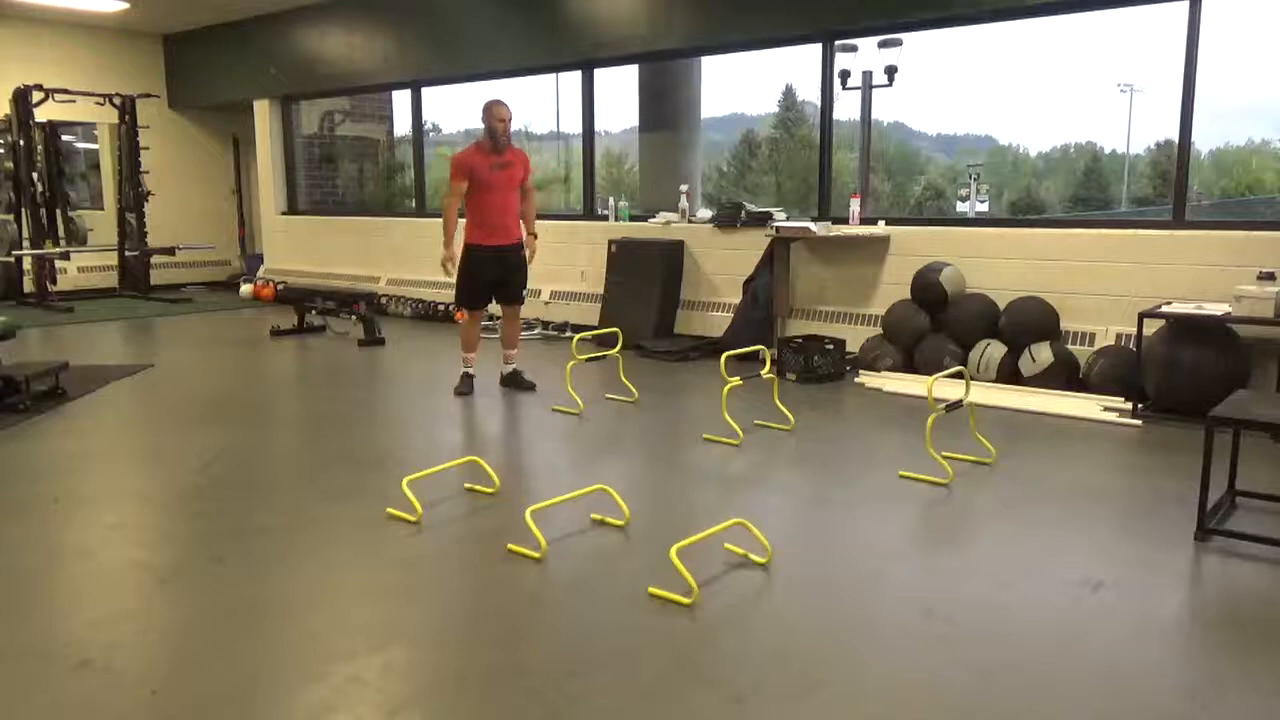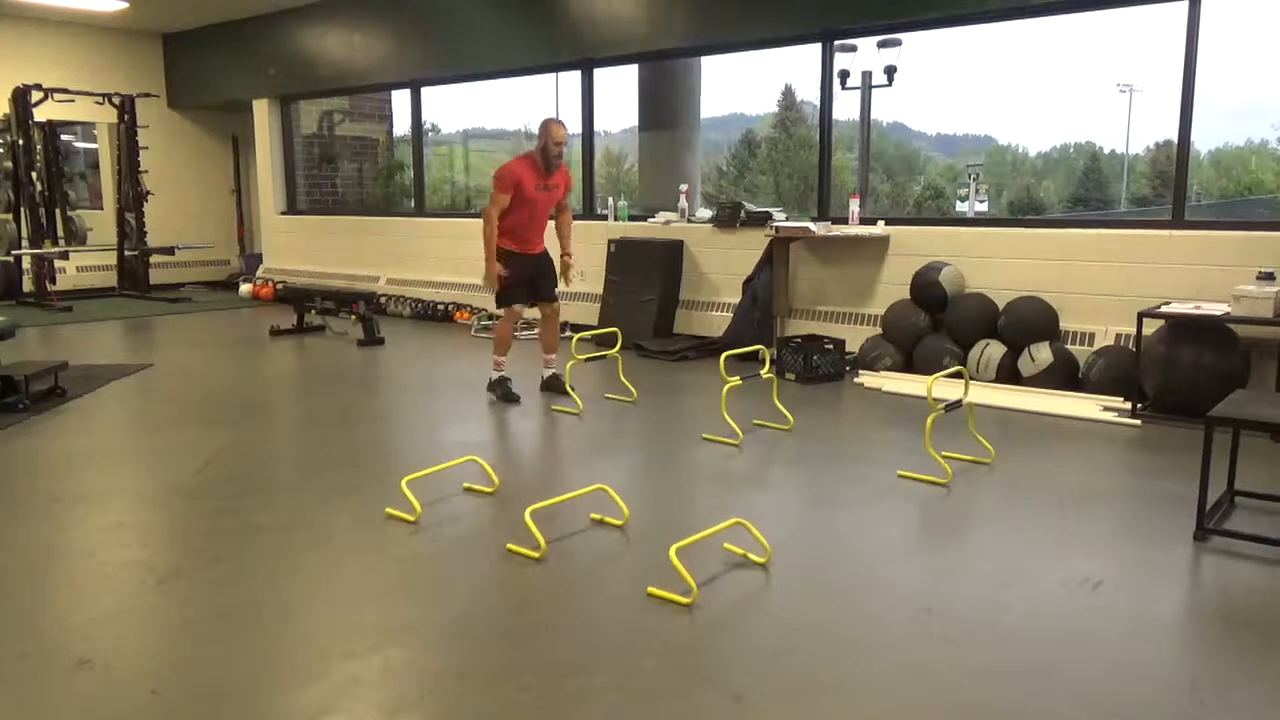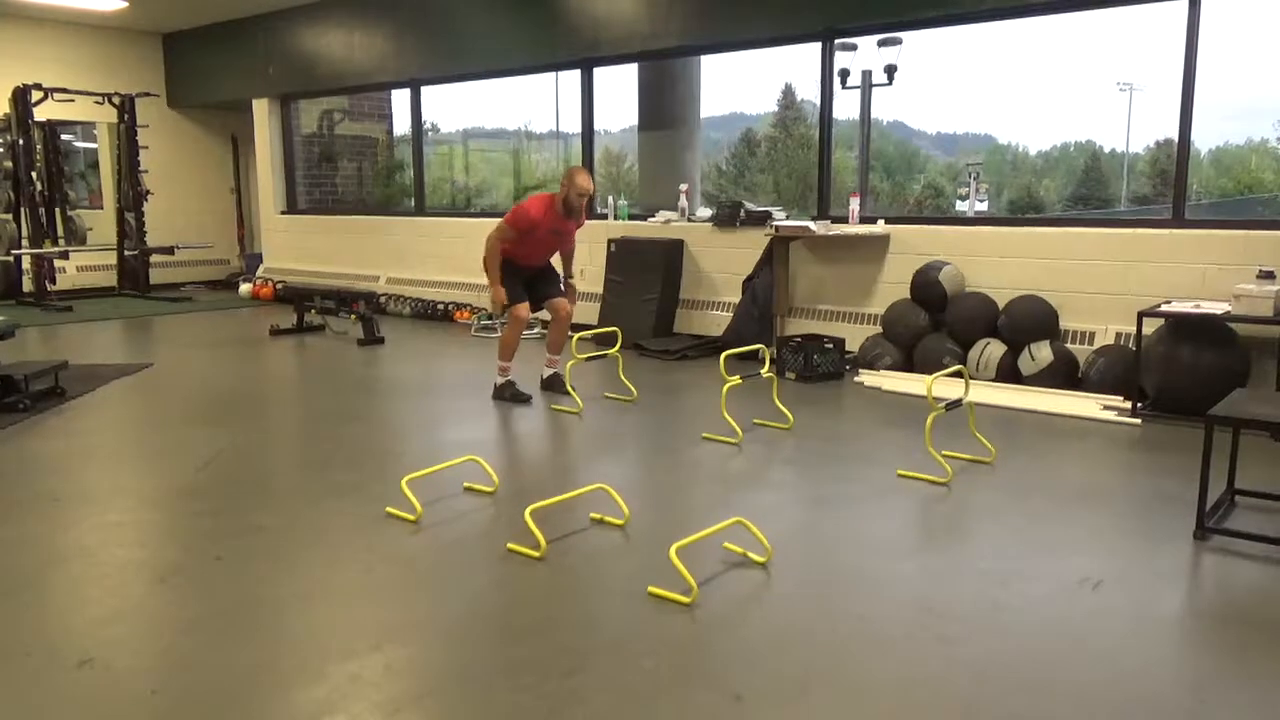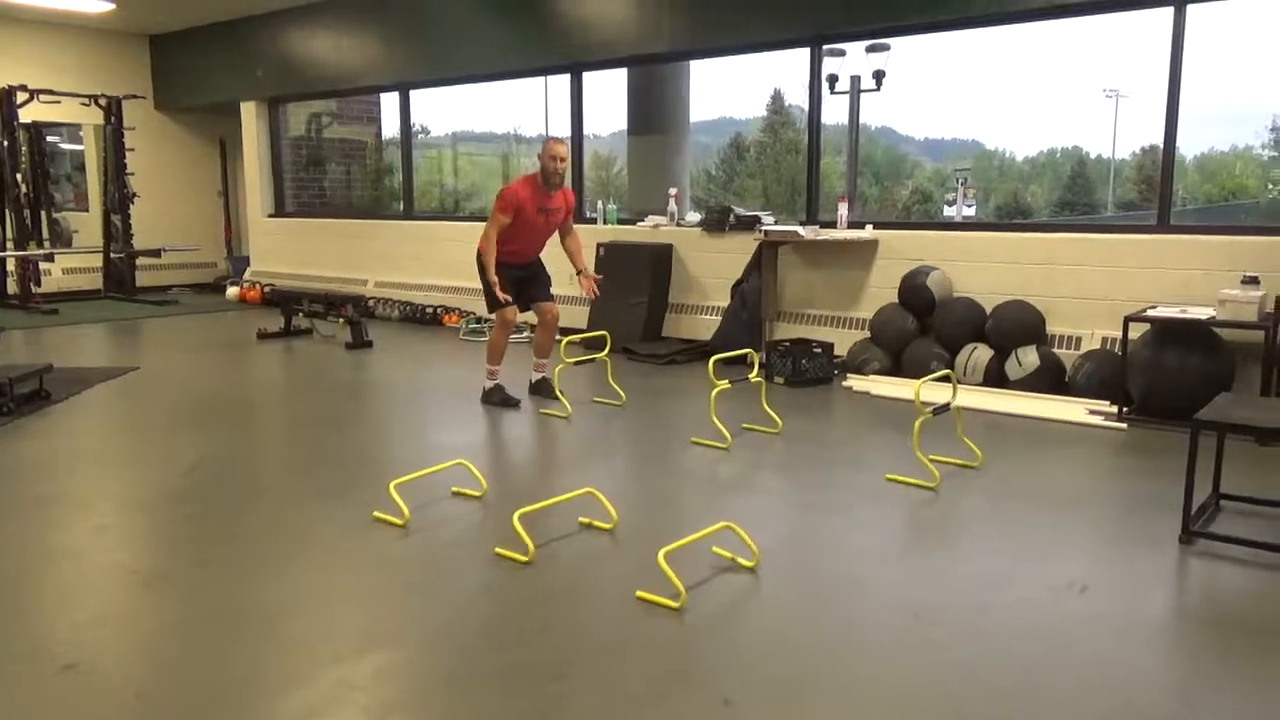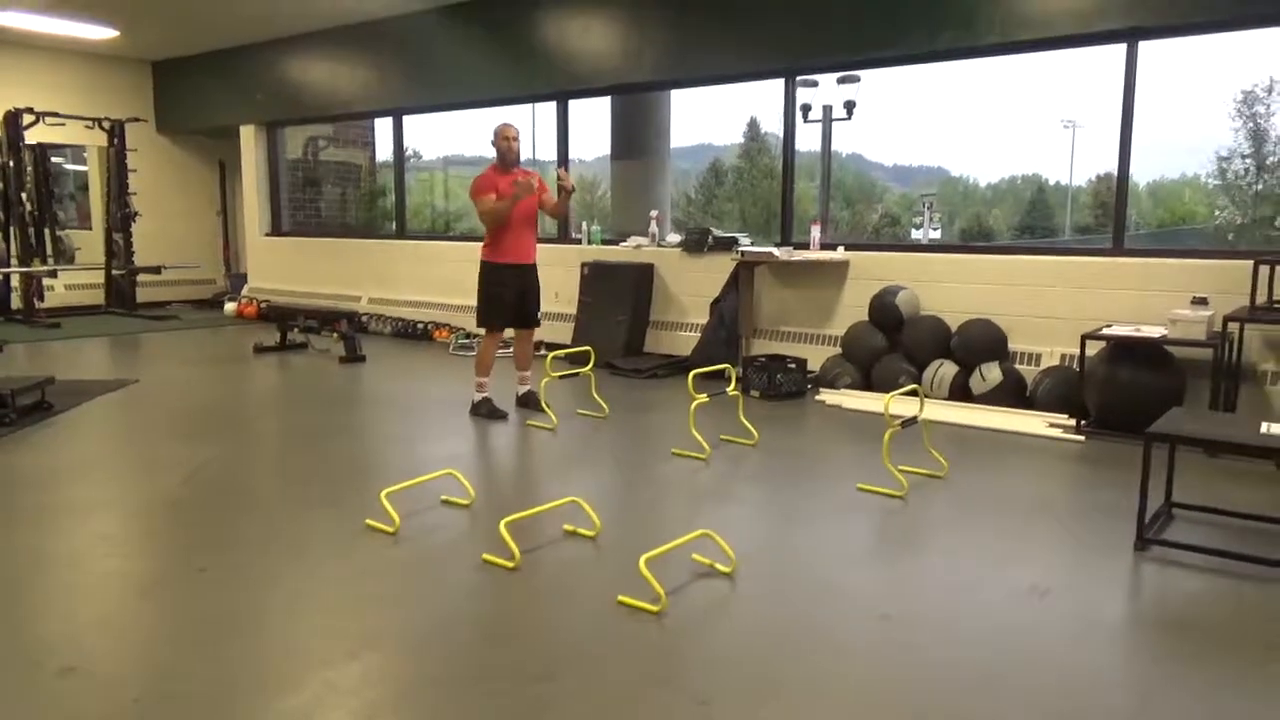
dt=1s
person 1, frame 1
left shoulder: (520, 158)
right shoulder: (466, 159)
left elbow: (527, 196)
right elbow: (452, 202)
left wrist: (531, 233)
right wrist: (448, 246)
left hip: (514, 246)
right hip: (479, 248)
left knee: (513, 309)
right knee: (474, 312)
left ankle: (510, 370)
right ankle: (467, 373)
person 1, frame 2
left shoulder: (563, 175)
right shoulder: (514, 171)
left elbow: (563, 215)
right elbow: (491, 216)
left wrist: (566, 253)
right wrist: (491, 261)
left hip: (537, 252)
right hip: (507, 251)
left knee: (551, 310)
right knee: (513, 311)
left ankle: (550, 375)
right ankle: (496, 377)
person 1, frame 3
left shoulder: (578, 215)
right shoulder: (531, 211)
right elbow: (494, 240)
left wrist: (569, 279)
right wrist: (496, 286)
left hip: (538, 265)
right hip: (507, 264)
left knee: (563, 311)
right knee: (520, 315)
left ankle: (550, 374)
right ankle: (502, 383)
person 1, frame 4
left shoulder: (566, 198)
right shoulder: (516, 192)
left elbow: (568, 234)
right elbow: (490, 233)
left wrist: (582, 270)
right wrist: (491, 275)
left hip: (529, 261)
right hip: (499, 260)
left knee: (550, 315)
right knee: (507, 317)
left ankle: (538, 378)
right ankle: (491, 386)
person 1, frame 5
left shoulder: (532, 179)
right shoulder: (485, 180)
left elbow: (557, 213)
right elbow: (488, 218)
left wrist: (566, 193)
right wrist: (516, 196)
left hip: (527, 266)
right hip: (497, 267)
left knee: (527, 331)
right knee: (494, 332)
left ankle: (524, 391)
right ankle: (480, 398)
